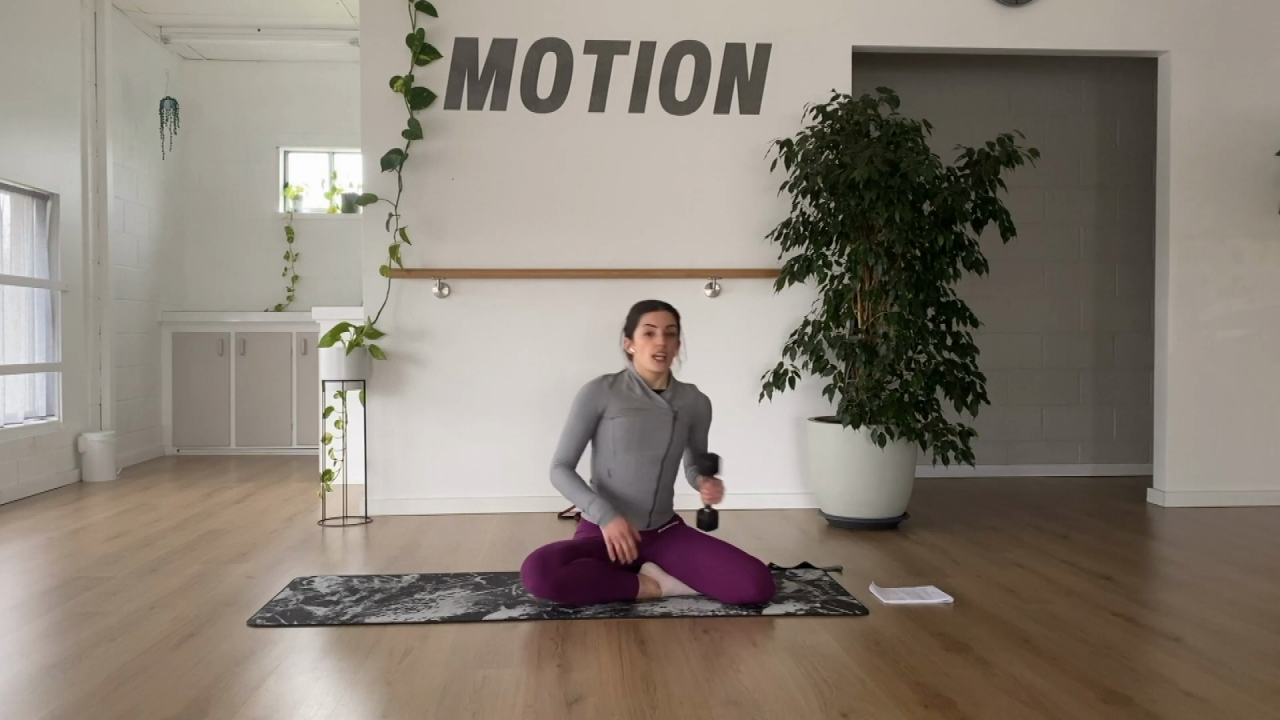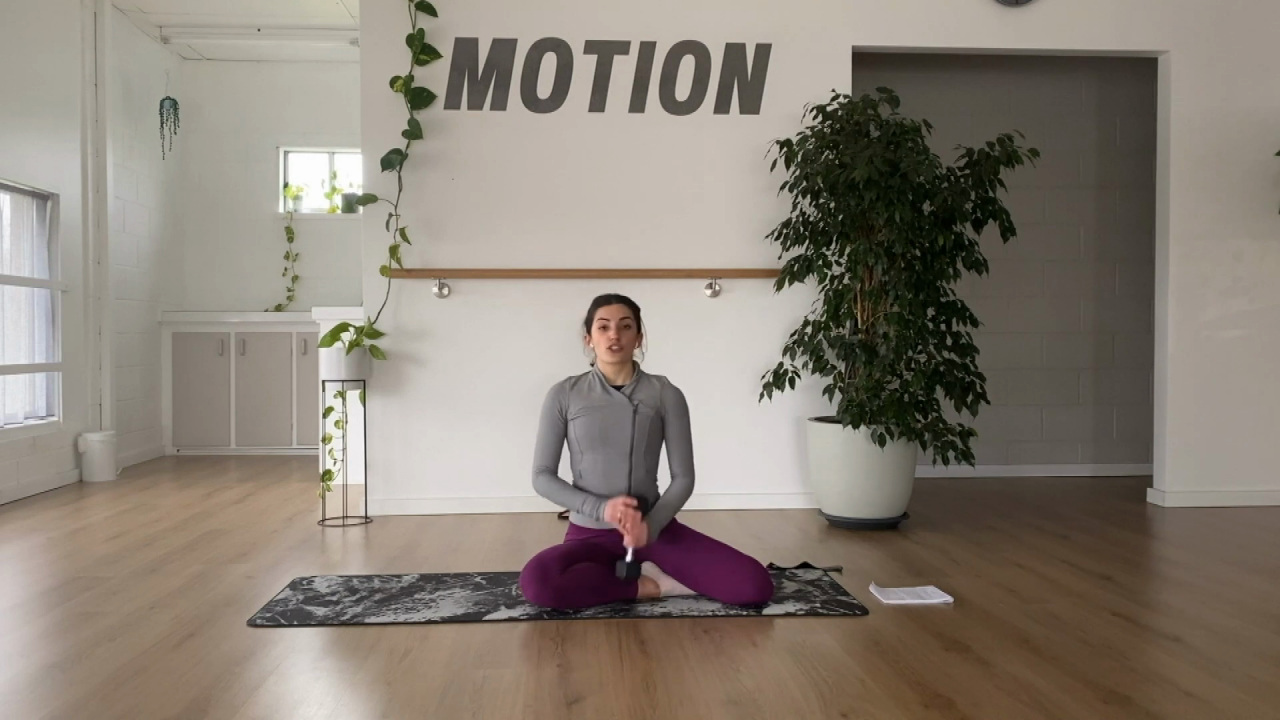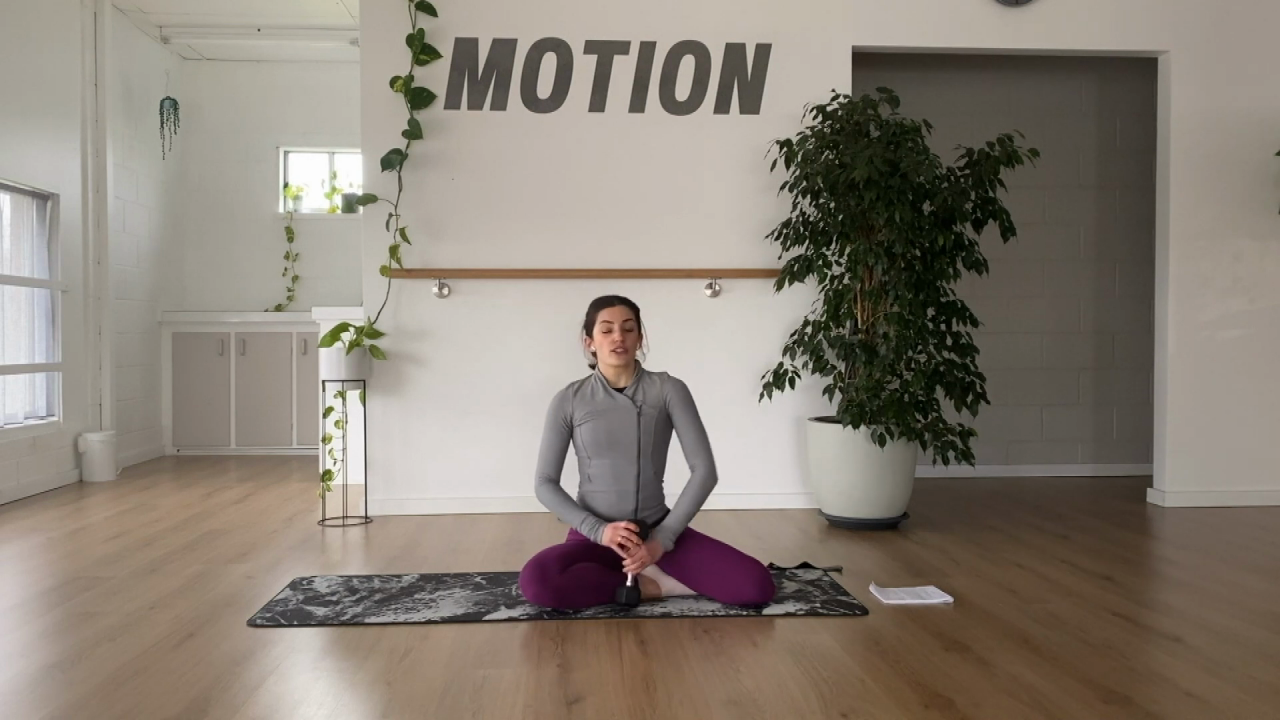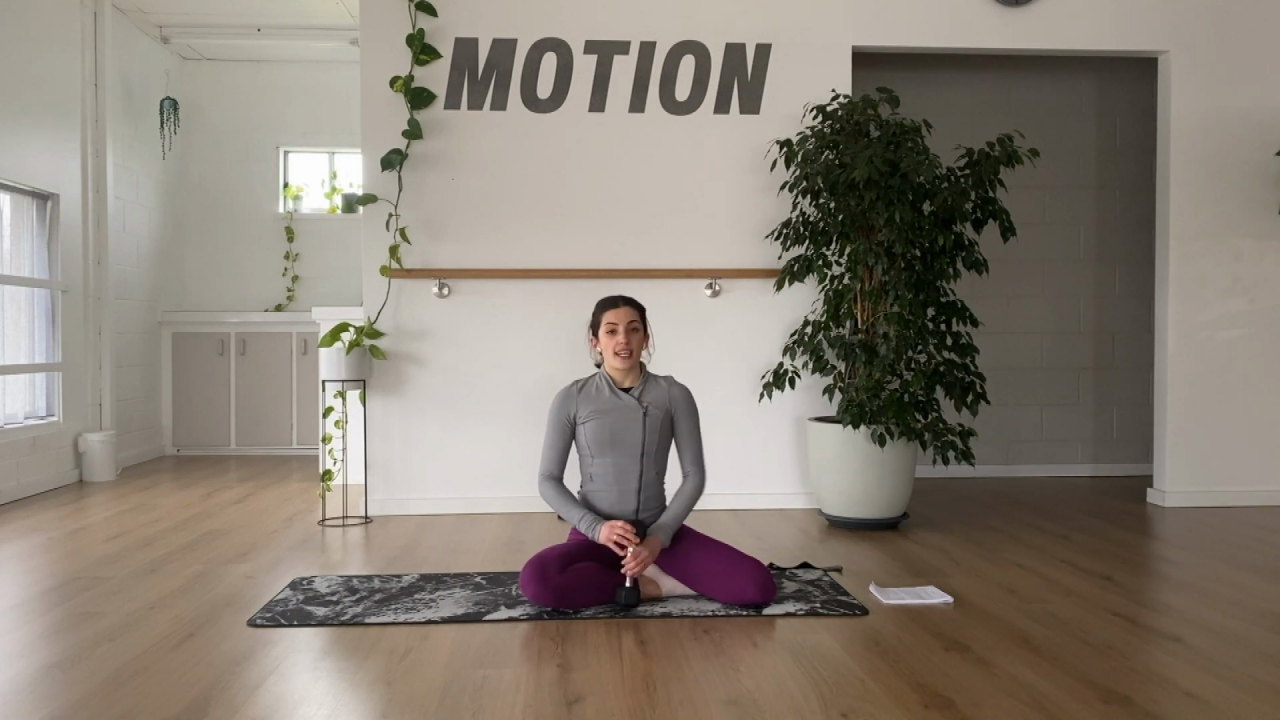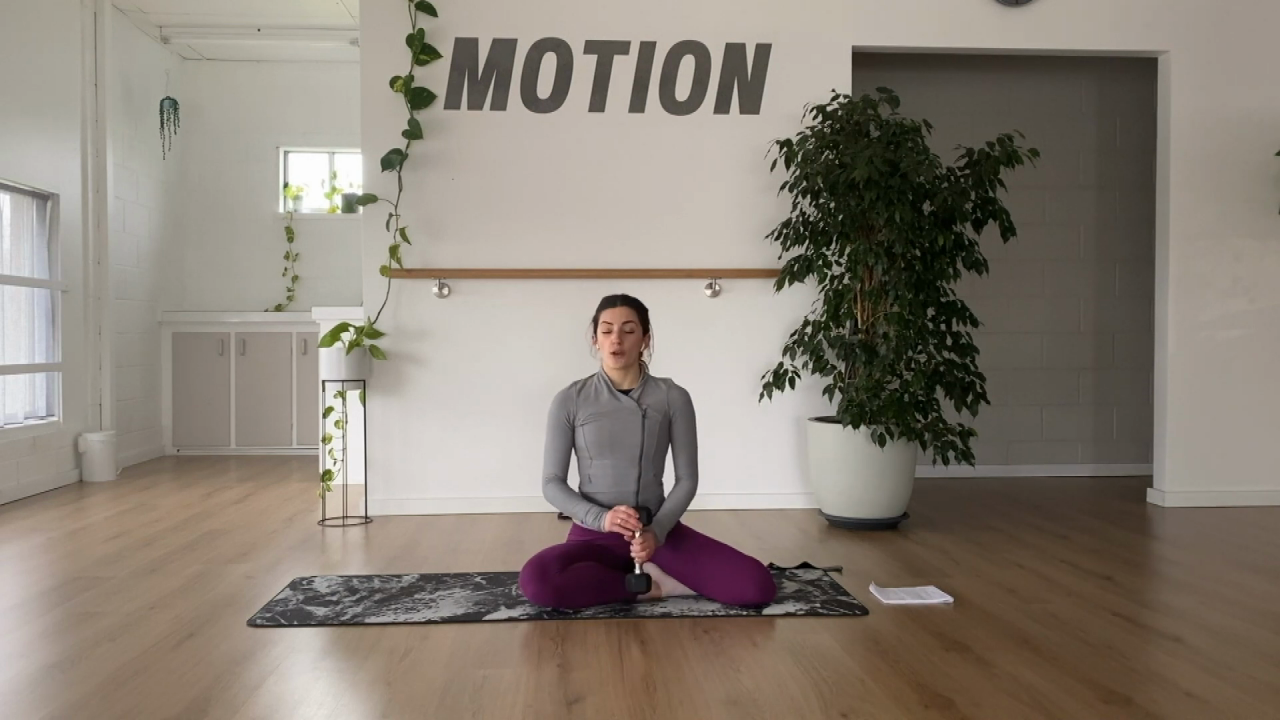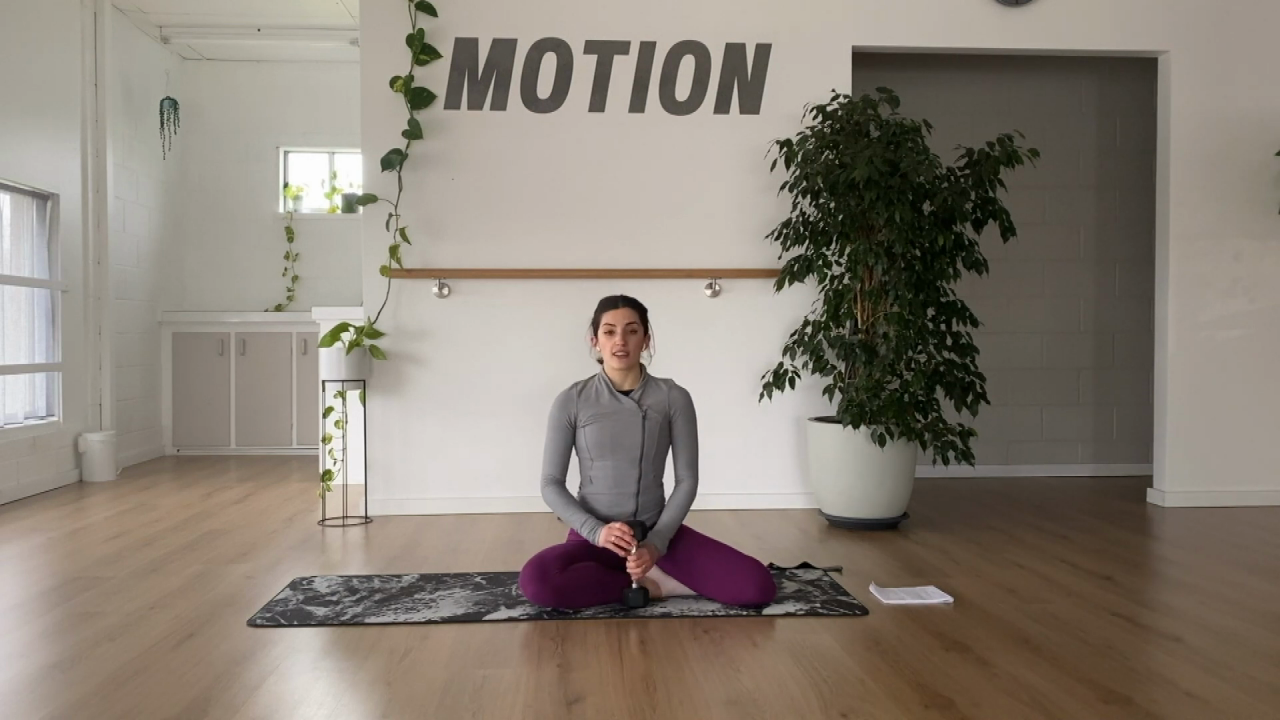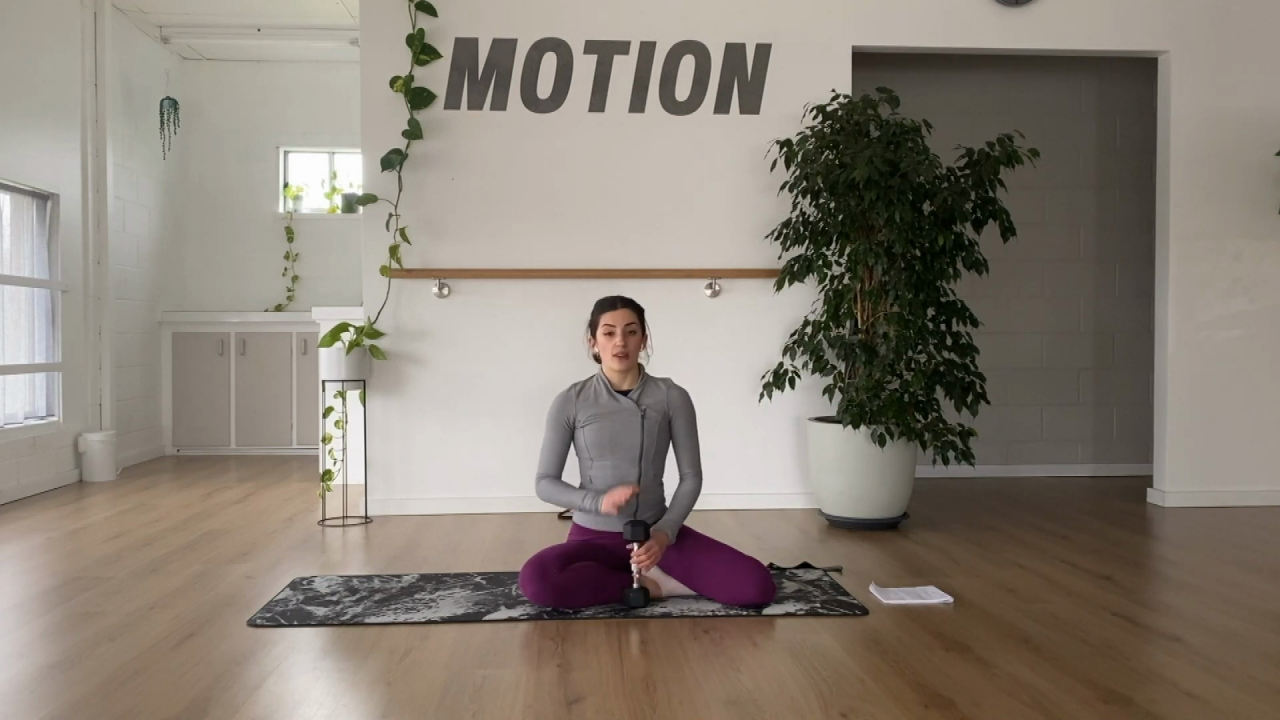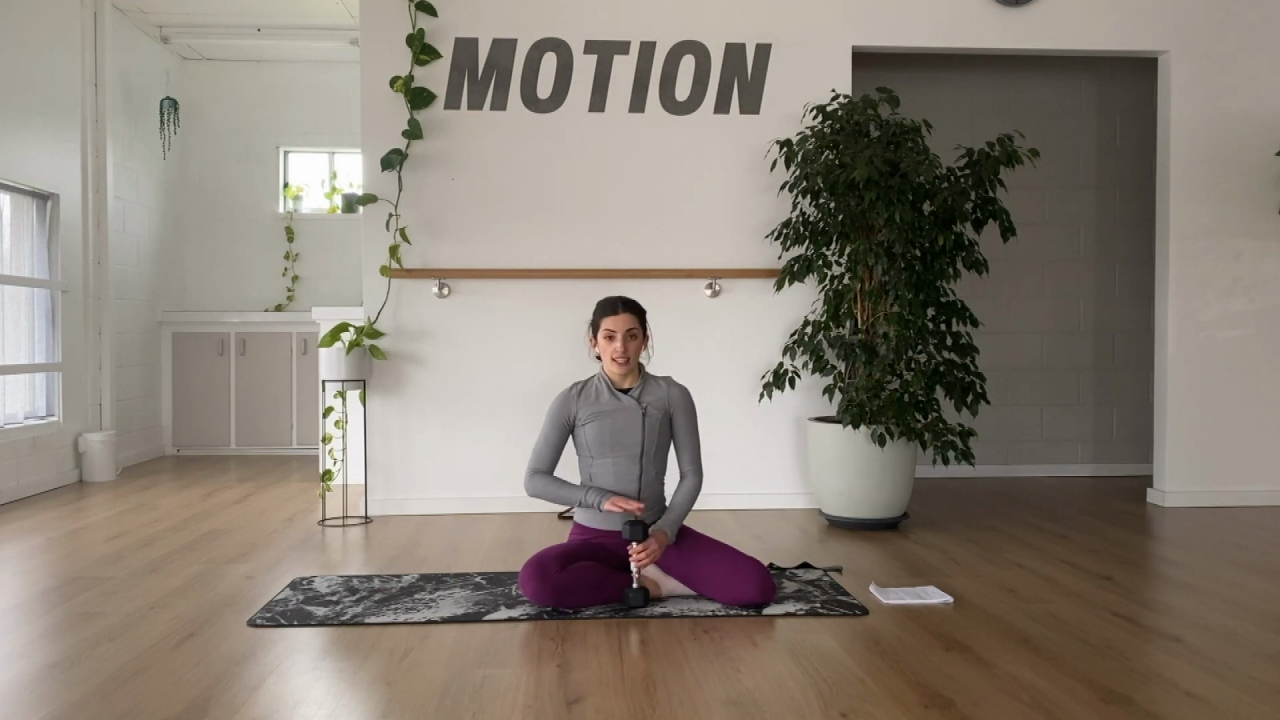
dt=0.4s
person 1, frame 1
left shoulder: (695, 402)
right shoulder: (598, 393)
right elbow: (560, 468)
left wrist: (706, 482)
right wrist: (605, 515)
left hip: (664, 532)
right hip: (602, 532)
left knee: (758, 586)
right knee: (537, 574)
left ankle: (653, 573)
right ankle: (653, 585)
person 1, frame 2
left shoulder: (666, 395)
right shoulder: (563, 395)
left elbow: (683, 478)
right elbow: (542, 476)
left wrist: (652, 524)
right wrist: (599, 507)
left hip: (657, 529)
right hip: (590, 532)
left knee: (756, 586)
right knee: (536, 583)
left ankle: (651, 572)
right ankle: (653, 583)
person 1, frame 3
left shoulder: (668, 390)
right shoulder: (568, 401)
left elbow: (705, 470)
right elbow: (545, 483)
left wrist: (664, 537)
right wrist: (597, 530)
left hip: (657, 529)
right hip: (593, 535)
left knee: (757, 585)
right knee: (535, 582)
left ankle: (648, 573)
right ankle: (654, 583)
person 1, frame 4
left shoulder: (674, 395)
right shoulder: (571, 399)
left elbow: (694, 477)
right elbow: (548, 480)
left wrist: (658, 537)
right wrist: (595, 527)
left hip: (658, 531)
right hip: (595, 534)
left knee: (758, 585)
right knee: (535, 581)
left ankle: (650, 572)
right ankle: (655, 584)
person 1, frame 5
left shoulder: (673, 397)
right shoulder: (569, 400)
left elbow: (686, 479)
right elbow: (552, 482)
left wrist: (657, 530)
right wrist: (600, 517)
left hip: (659, 531)
right hip: (594, 534)
left knee: (757, 585)
right knee: (535, 581)
left ankle: (648, 574)
right ankle: (658, 584)
person 1, frame 6
left shoulder: (674, 398)
right shoulder: (571, 401)
left elbow: (687, 480)
right elbow: (551, 483)
left wrist: (657, 542)
right wrist: (596, 531)
left hip: (657, 531)
right hip: (593, 537)
left knee: (757, 585)
right knee: (535, 581)
left ankle: (653, 570)
right ankle: (656, 584)
person 1, frame 7
left shoulder: (672, 397)
right shoulder: (570, 402)
left elbow: (691, 476)
right elbow: (544, 483)
left wrist: (666, 531)
right wrist: (598, 500)
left hip: (655, 532)
right hip: (594, 536)
left knee: (757, 585)
right knee: (535, 580)
left ankle: (650, 573)
right ankle: (657, 584)
person 1, frame 8
left shoulder: (673, 395)
right shoulder: (571, 401)
left elbow: (692, 474)
right elbow: (535, 480)
left wrist: (666, 530)
right wrist: (600, 498)
left hip: (655, 531)
right hip: (595, 535)
left knee: (757, 585)
right knee: (535, 580)
left ankle: (641, 574)
right ankle: (655, 584)
